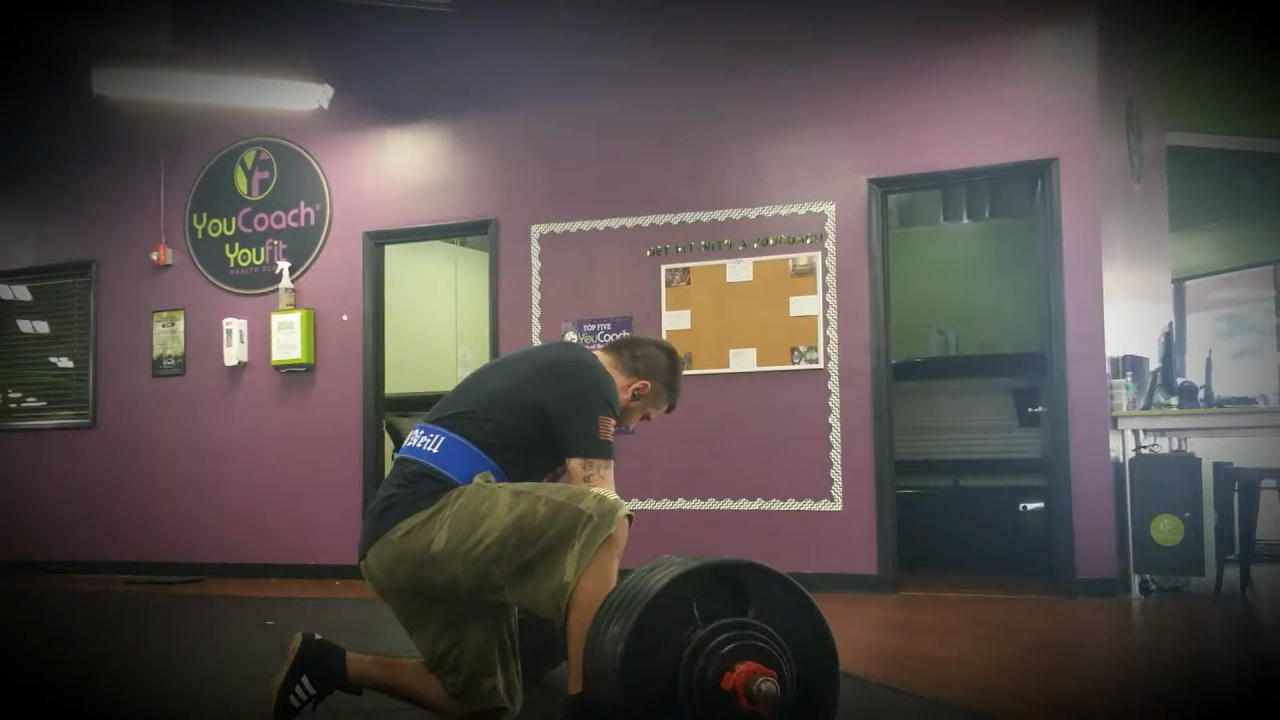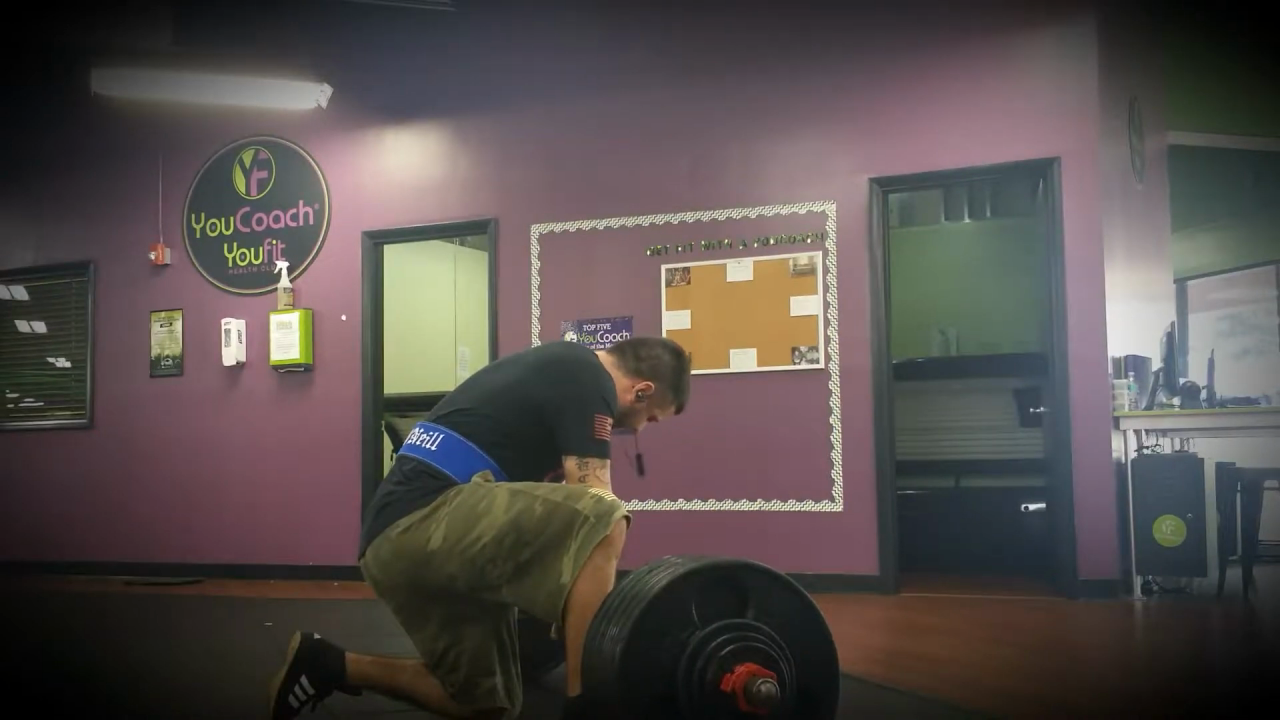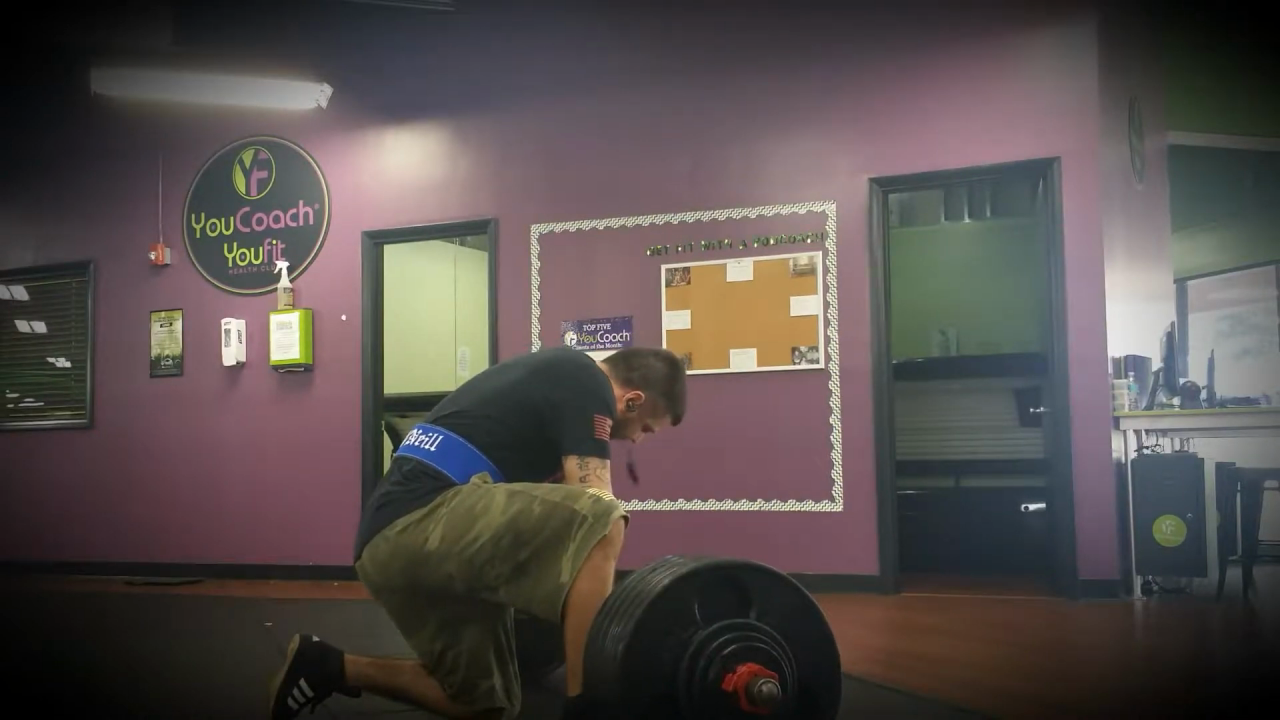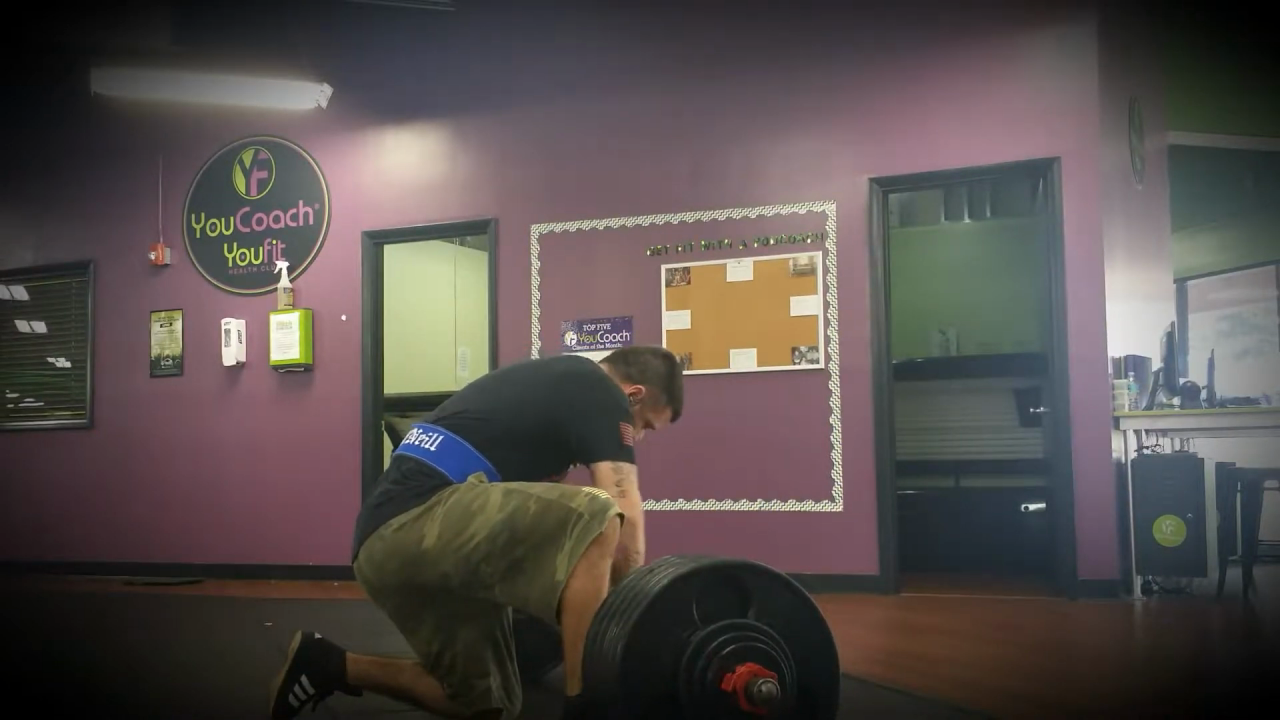
dt=1s
person 1, frame 1
left shoulder: (550, 368)
right shoulder: (590, 382)
left elbow: (528, 495)
right elbow: (595, 511)
left hip: (394, 538)
right hip: (424, 525)
right knee: (604, 522)
left ankle: (328, 665)
person 1, frame 2
left shoulder: (559, 370)
right shoulder: (588, 381)
left elbow: (542, 505)
right elbow: (593, 508)
left wrist: (558, 591)
left hip: (395, 536)
right hip: (424, 522)
right knee: (602, 522)
left ankle: (327, 665)
person 1, frame 3
left shoulder: (556, 376)
right shoulder: (586, 383)
left elbow: (539, 513)
right elbow: (594, 514)
left hip: (391, 537)
right hip: (422, 522)
right knee: (598, 523)
left ankle: (326, 667)
person 1, frame 4
left shoulder: (554, 384)
right shoulder: (597, 391)
left elbow: (539, 519)
right elbow: (625, 518)
left hip: (387, 539)
right hip: (420, 522)
right knee: (593, 520)
left ankle: (327, 665)
